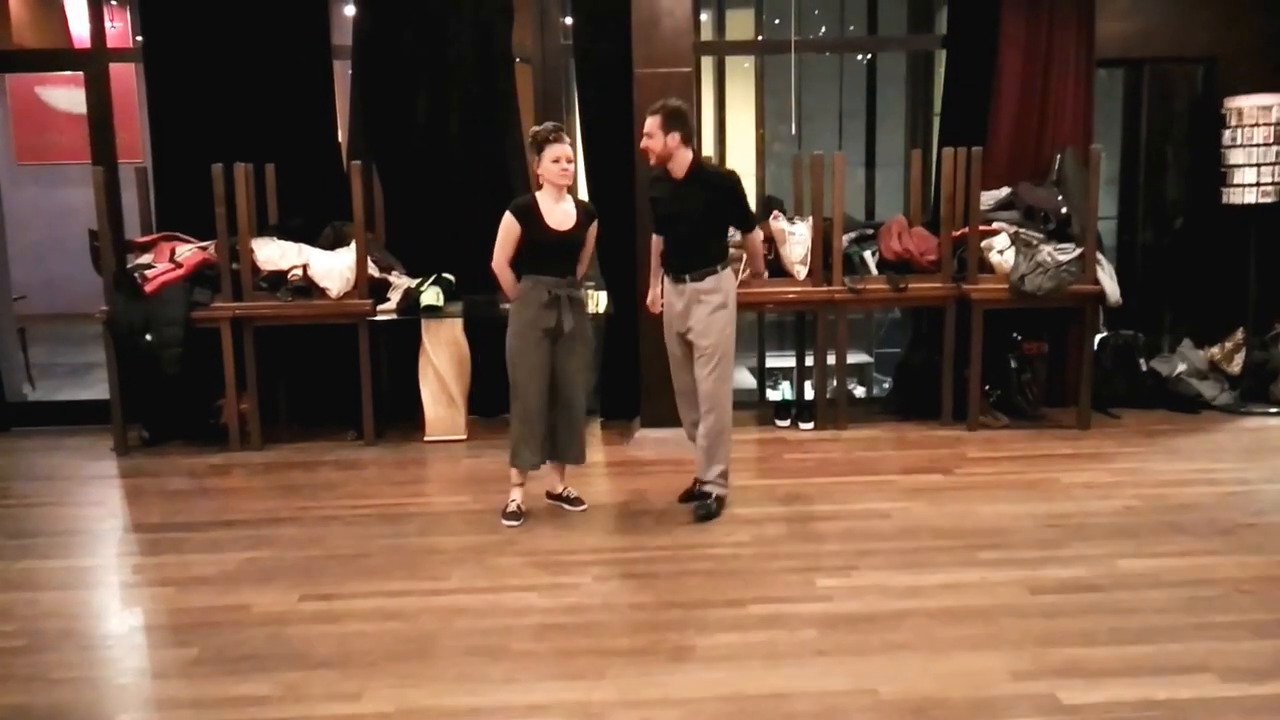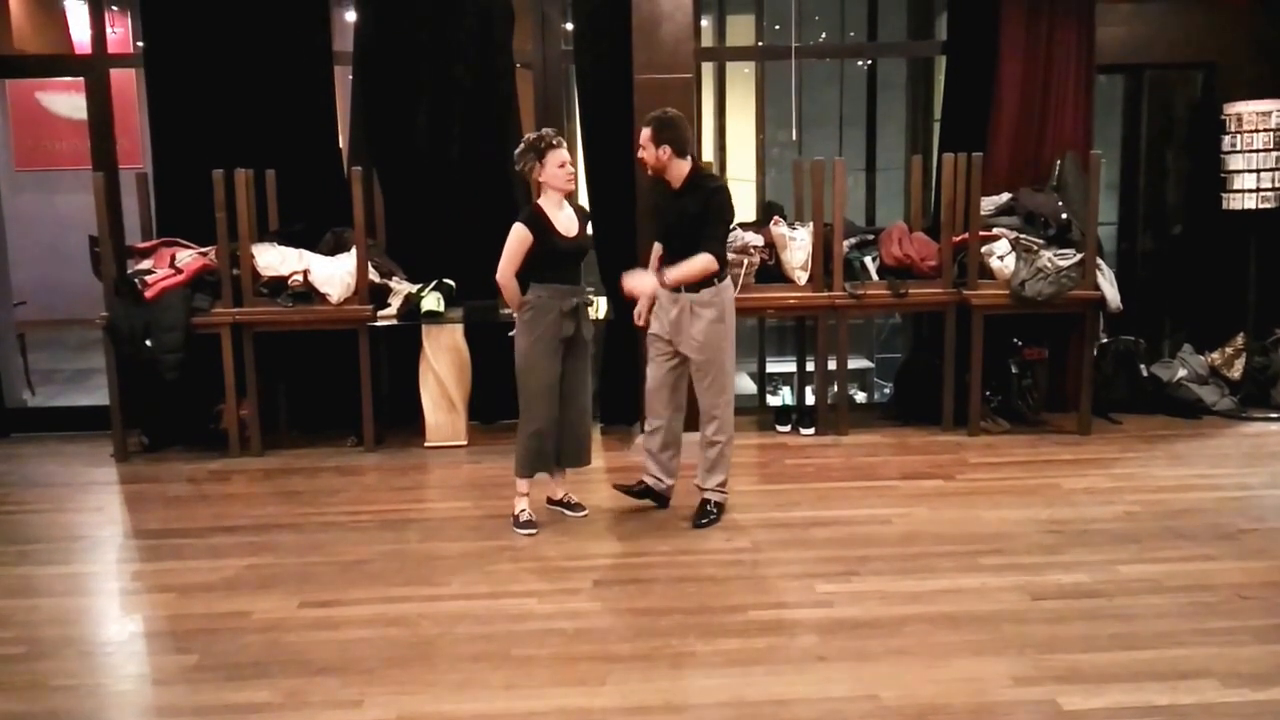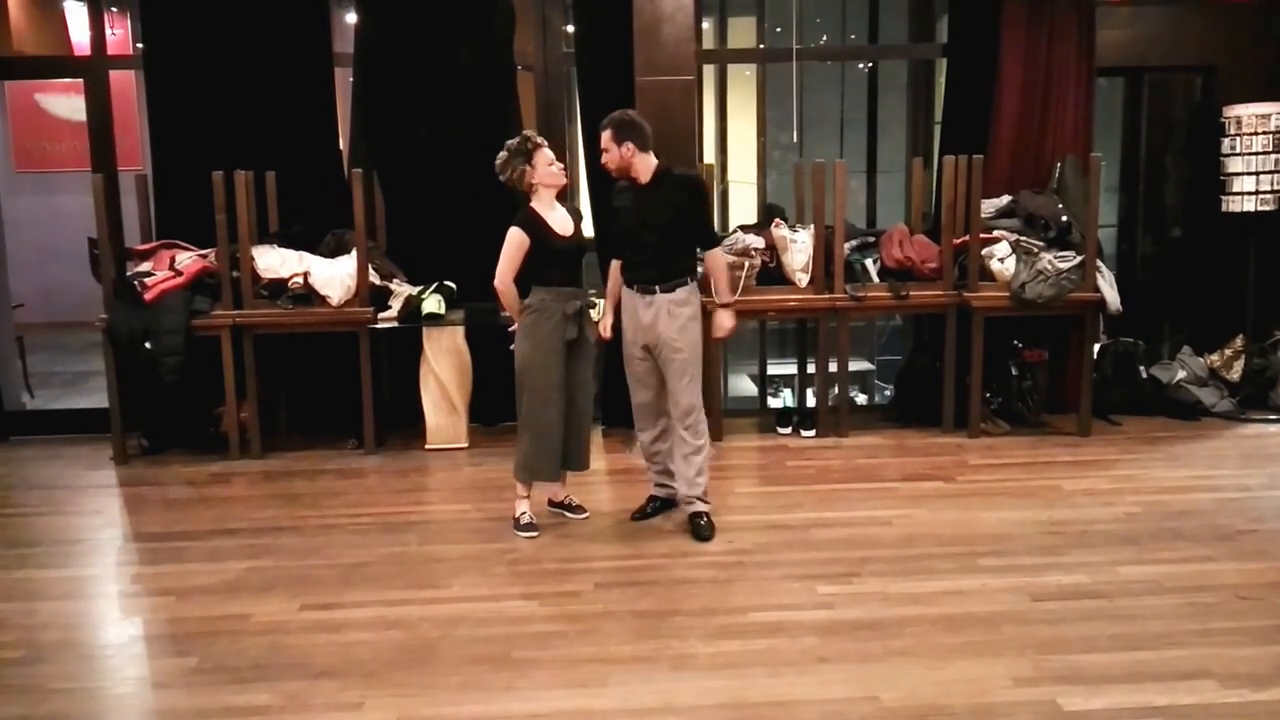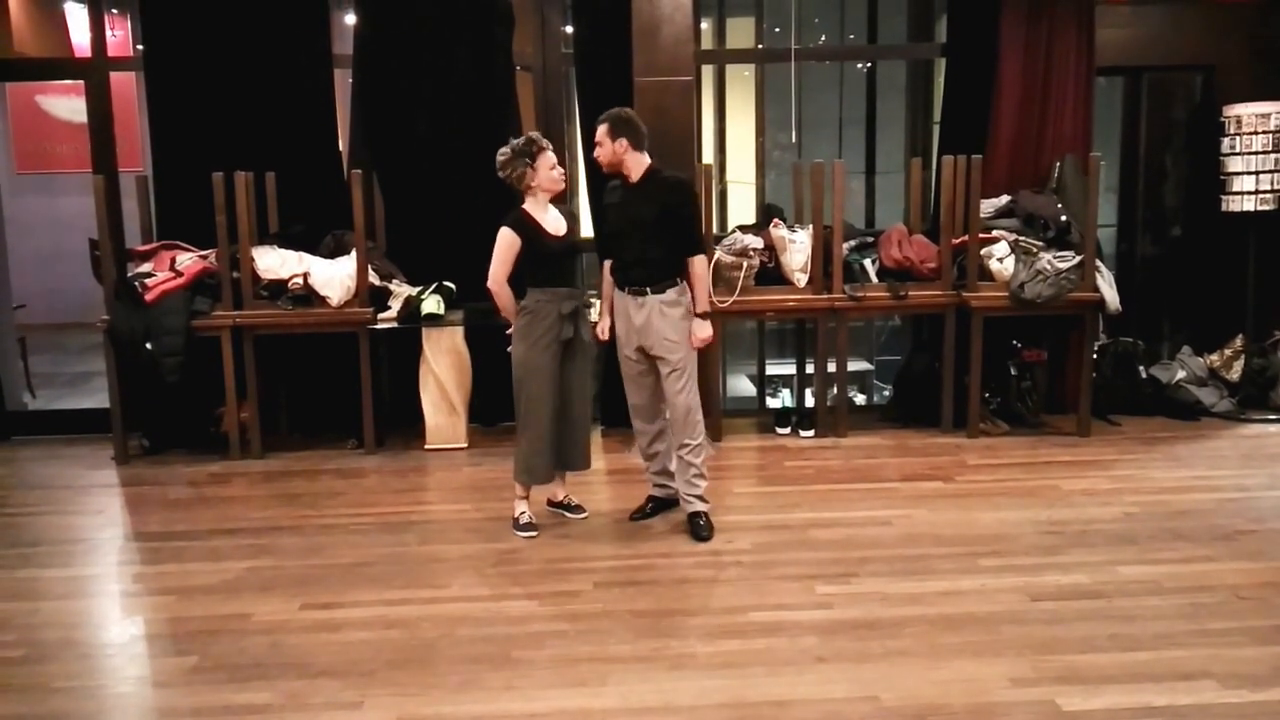
dt=0.7s
person 1, frame 1
left shoulder: (719, 181)
right shoulder: (658, 183)
left elbow: (750, 231)
left wrist: (758, 273)
right wrist: (655, 282)
left hip: (711, 289)
right hip: (674, 290)
left knee: (712, 392)
right knee: (686, 392)
left ankle: (714, 484)
right ankle: (705, 472)
person 1, frame 2
left shoulder: (713, 192)
right shoulder: (661, 188)
left elbow: (710, 258)
left wrist: (658, 279)
right wrist: (649, 293)
left hip: (706, 301)
right hip: (669, 300)
left knee: (714, 402)
right knee: (658, 394)
left ankle: (713, 491)
right ankle: (657, 480)
person 1, frame 3
left shoulder: (686, 186)
right shoulder: (619, 194)
left elbow: (711, 248)
left wrist: (724, 304)
right wrist: (608, 309)
left hip: (677, 301)
right hip: (634, 304)
left knee: (687, 405)
right knee: (646, 406)
left ankle: (696, 502)
right ankle: (664, 487)
person 1, frame 4
left shoulder: (675, 188)
right shoulder: (612, 193)
left elbow: (696, 254)
left wrist: (702, 315)
right wrist: (605, 311)
left hip: (668, 303)
right hip: (626, 305)
left knee: (683, 406)
right knee: (643, 407)
left ankle: (695, 501)
right ankle: (663, 488)
person 2, frame 1
left shoulder: (586, 213)
right shoulder: (522, 210)
right elbow: (500, 264)
right wrist: (525, 299)
left hip: (572, 308)
right hip: (532, 309)
left knee: (570, 397)
right knee: (529, 399)
left ankle: (558, 483)
right ankle: (516, 490)
person 2, frame 2
left shoulder: (581, 215)
right shoulder: (531, 219)
right elbow: (505, 276)
right wrist: (525, 314)
left hip: (576, 315)
right hip: (542, 317)
left knee: (574, 404)
right knee: (538, 408)
left ankle: (558, 489)
right ankle: (522, 499)
person 2, frame 3
left shoulder: (572, 214)
right shoulder: (526, 222)
right elbow: (503, 281)
left wrist: (581, 311)
right wrist: (523, 320)
left hip: (577, 317)
right hip: (544, 319)
left knee: (575, 406)
right knee: (539, 409)
left ankle: (558, 491)
right ankle: (522, 502)
person 2, frame 4
left shoulder: (566, 216)
right shoulder: (518, 223)
right elbow: (496, 282)
left wrist: (577, 310)
right wrist: (518, 321)
left hip: (573, 318)
right hip: (540, 321)
left knee: (573, 406)
right knee: (536, 410)
left ankle: (558, 491)
right ankle: (522, 501)
